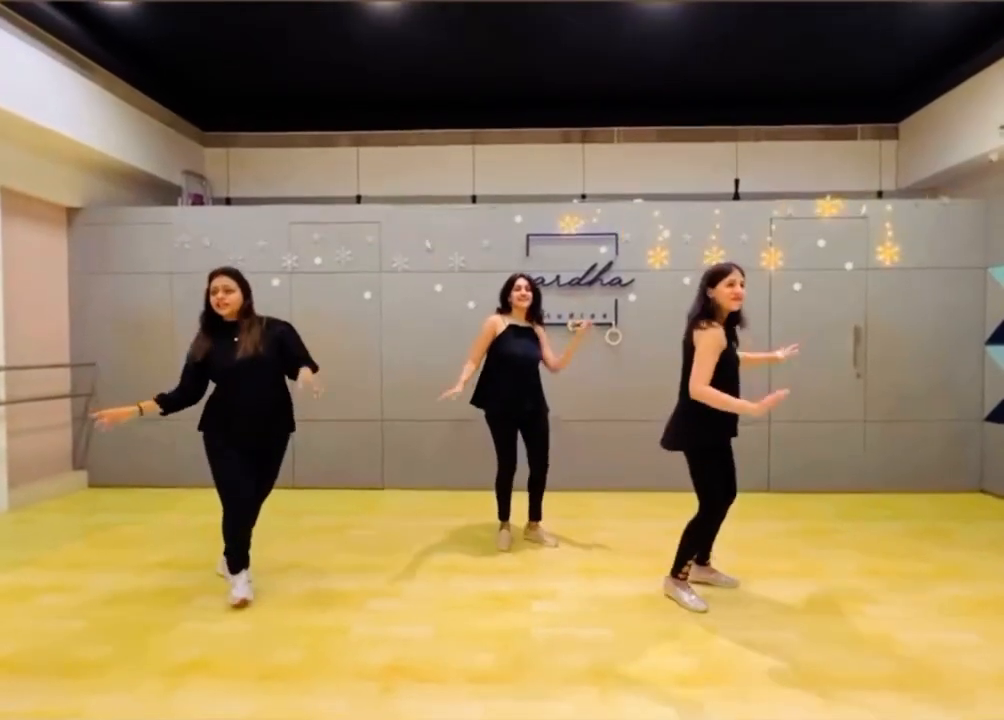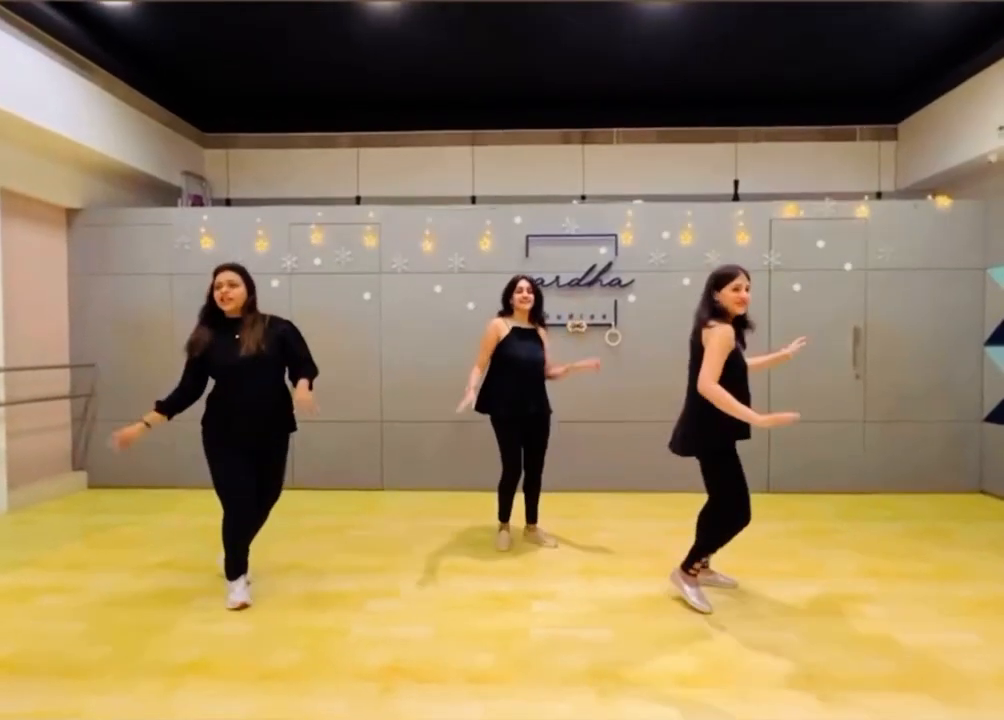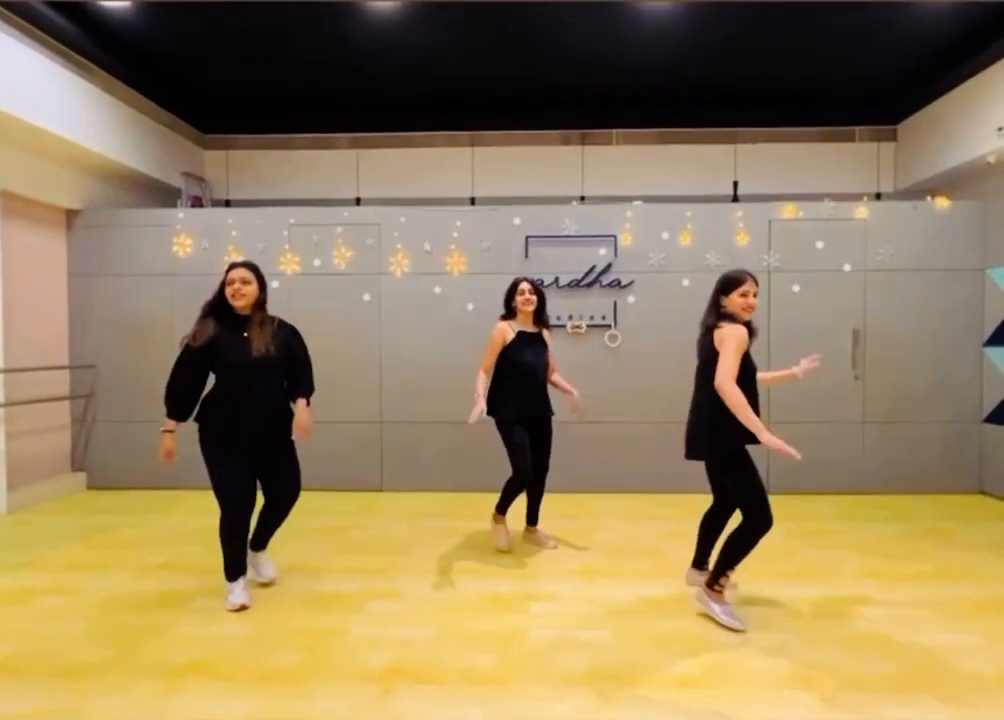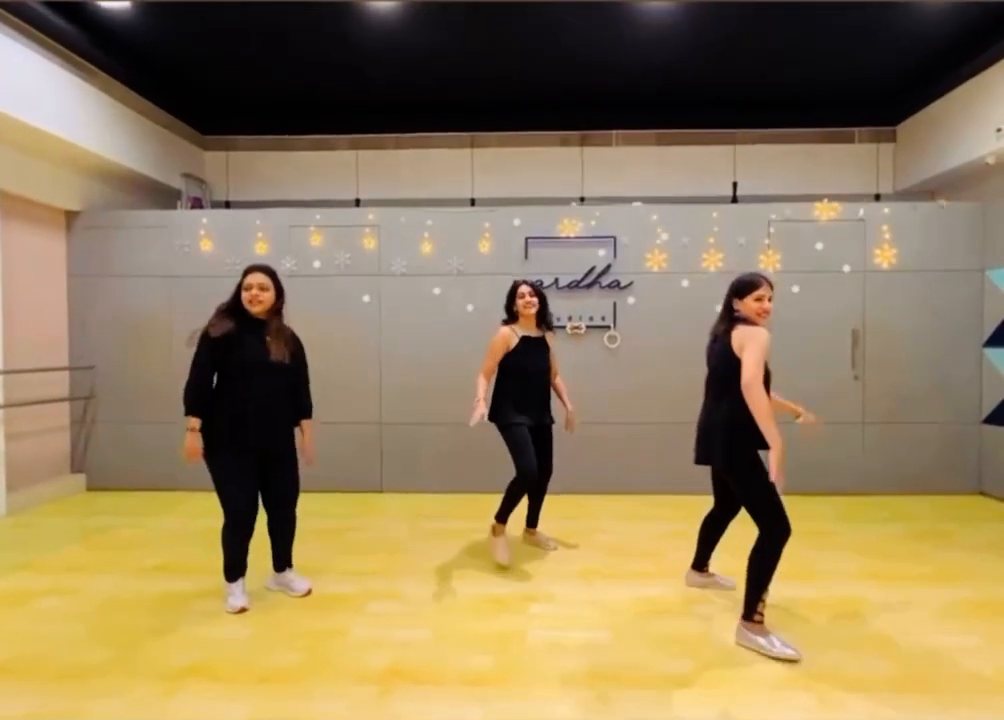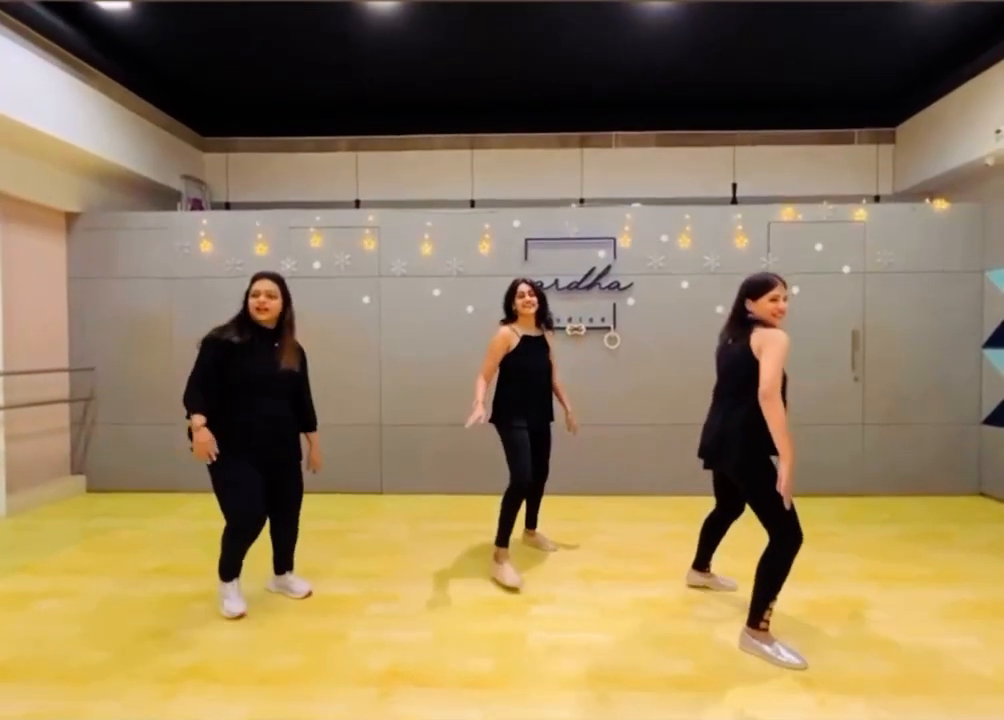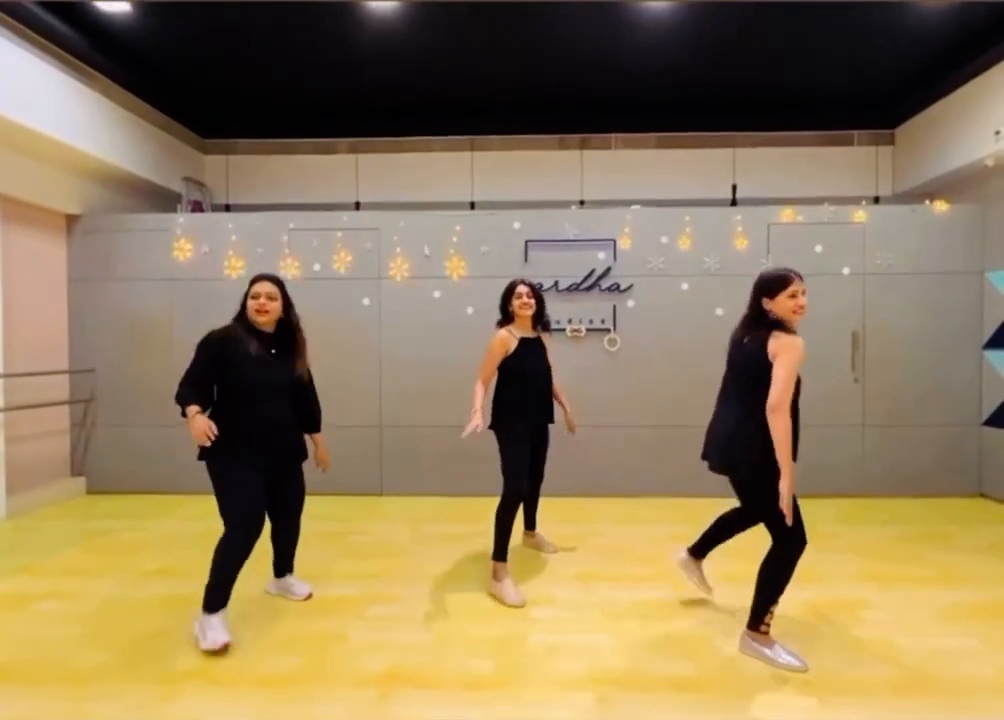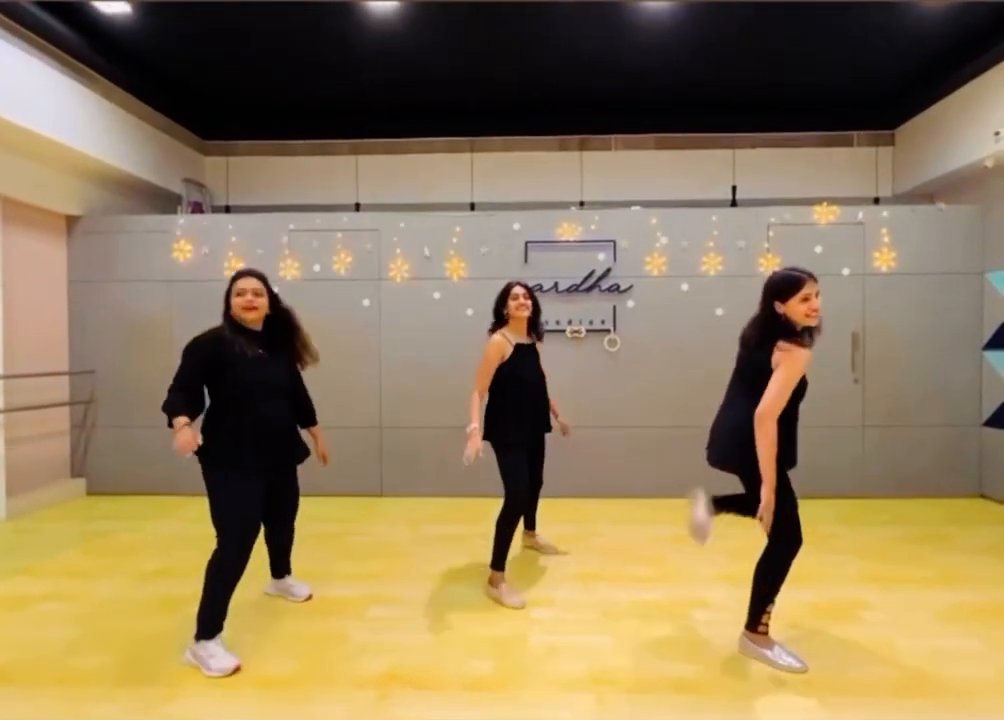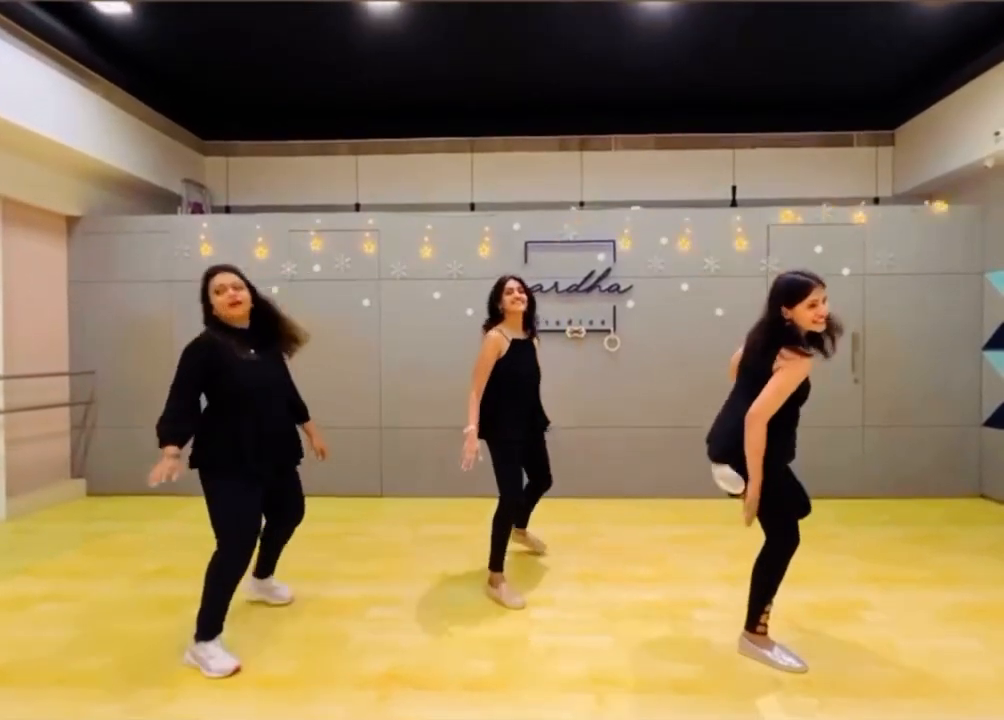
dt=0.1s
person 1, frame 1
left shoulder: (719, 328)
right shoulder: (710, 331)
right elbow: (698, 389)
left wrist: (774, 356)
right wrist: (753, 407)
left hip: (707, 428)
right hip: (699, 429)
left knee: (722, 495)
right knee: (715, 503)
left ankle: (699, 564)
right ankle: (677, 579)
person 1, frame 2
left shoulder: (725, 330)
right shoulder: (720, 330)
left elbow: (737, 366)
right elbow: (706, 385)
left wrist: (782, 355)
right wrist: (758, 418)
left hip: (715, 431)
right hip: (708, 433)
left knee: (725, 502)
right knee: (736, 512)
left ankle: (699, 567)
right ankle: (687, 573)
person 1, frame 3
left shoulder: (719, 331)
right shoulder: (734, 331)
left elbow: (745, 380)
right elbow: (724, 385)
left wrist: (793, 372)
right wrist: (762, 433)
left hip: (712, 432)
right hip: (720, 434)
left knee: (727, 501)
right knee: (759, 517)
left ankle: (699, 569)
right ankle: (712, 591)
person 1, frame 4
left shoulder: (725, 335)
right shoulder: (754, 335)
right elbow: (751, 386)
left wrist: (793, 408)
right wrist: (775, 443)
left hip: (719, 437)
right hip: (734, 439)
left knee: (726, 506)
right knee: (776, 528)
left ankle: (699, 570)
right ankle: (751, 625)
person 1, frame 5
left shoulder: (732, 338)
right shoulder: (771, 338)
right elbow: (768, 395)
right wrist: (788, 457)
left hip: (721, 440)
right hip: (742, 446)
left knee: (729, 507)
right knee: (787, 534)
left ankle: (700, 571)
right ankle: (756, 632)
person 1, frame 6
left shoulder: (746, 334)
right shoulder: (789, 342)
right elbow: (776, 406)
right wrist: (786, 472)
left hip: (726, 440)
right hip: (750, 449)
left knee: (755, 510)
right knee: (790, 539)
left ankle: (694, 557)
right ankle: (756, 634)
person 1, frame 7
left shoulder: (758, 332)
right shoulder: (794, 350)
right elbow: (765, 414)
right wrist: (769, 485)
left hip: (731, 438)
right hip: (746, 447)
left knee: (780, 511)
right knee: (786, 538)
left ankle: (710, 503)
right ankle: (755, 636)
person 1, frame 8
left shoulder: (764, 331)
right shoulder: (797, 356)
left elbow: (735, 367)
right elbow: (757, 417)
right wrist: (755, 483)
left hip: (733, 439)
right hip: (752, 447)
left knee: (797, 505)
right knee: (784, 537)
left ankle: (728, 470)
right ankle: (755, 635)
person 2, frame 1
left shoulder: (276, 331)
right shoulder: (206, 343)
left elbow: (300, 364)
right elbow: (187, 393)
left wrist: (306, 373)
right wrist: (135, 410)
left hip: (272, 431)
right hip: (225, 434)
left knee: (254, 497)
right knee: (237, 501)
left ankle: (233, 557)
right ankle: (237, 572)
person 2, frame 2
left shoulder: (278, 329)
right shoulder: (206, 339)
left elbow: (302, 367)
right elbow: (187, 390)
left wrist: (302, 385)
right wrist: (145, 423)
left hip: (272, 431)
right hip: (225, 435)
left knee: (265, 498)
right knee: (237, 504)
left ankle: (237, 556)
right ankle: (236, 577)
person 2, frame 3
left shoulder: (281, 332)
right shoulder: (208, 333)
left elbow: (301, 375)
right elbow: (183, 385)
left wrist: (302, 406)
right wrist: (169, 429)
left hip: (273, 432)
right hip: (224, 435)
left knee: (285, 493)
right knee: (237, 506)
left ankle: (257, 550)
right ankle: (235, 579)
person 2, frame 4
left shoulder: (289, 340)
right shoulder: (222, 332)
left elbow: (299, 389)
right elbow: (199, 383)
left wrist: (305, 429)
right wrist: (193, 429)
left hip: (277, 439)
right hip: (228, 439)
left knee: (284, 506)
right knee: (240, 511)
left ankle: (282, 572)
right ankle: (234, 581)
person 2, frame 5
left shoulder: (292, 349)
right shoulder: (225, 339)
left elbow: (301, 398)
right elbow: (200, 385)
left wrist: (311, 441)
right wrist: (199, 427)
left hip: (282, 446)
right hip: (233, 445)
left knee: (286, 512)
right knee: (245, 518)
left ankle: (282, 575)
right ankle: (228, 580)
person 2, frame 6
left shoulder: (293, 352)
right shoulder: (222, 343)
left elbow: (306, 399)
right elbow: (191, 386)
left wrist: (318, 441)
right wrist: (195, 414)
left hip: (283, 451)
right hip: (234, 452)
left knee: (288, 515)
right knee: (243, 527)
left ankle: (282, 577)
right ankle: (211, 614)
person 2, frame 7
left shoulder: (282, 346)
right shoulder: (211, 344)
left elbow: (297, 395)
right elbow: (183, 392)
left wrist: (316, 435)
right wrist: (182, 425)
left hip: (277, 452)
right hip: (230, 458)
left knee: (282, 518)
right knee: (237, 539)
left ankle: (281, 578)
right ankle: (204, 641)
person 2, frame 8
left shoulder: (269, 341)
right shoulder: (205, 349)
left elbow: (287, 392)
right elbow: (181, 404)
left wrist: (311, 431)
right wrist: (171, 452)
left hip: (276, 454)
right hip: (228, 461)
left knee: (289, 515)
right knee: (237, 543)
left ankle: (262, 580)
right ankle: (204, 642)
person 3, frame 1
left shoulder: (536, 330)
right shoulder: (495, 322)
left elbow: (555, 365)
right elbow: (473, 361)
left wrist: (577, 338)
right wrist: (460, 384)
left hip: (532, 405)
right hip: (499, 405)
left knee: (540, 464)
right knee: (507, 465)
left ankle: (534, 524)
right ankle: (503, 525)
person 3, frame 2
left shoulder: (539, 332)
right shoulder: (498, 325)
left elbow: (548, 371)
right elbow: (480, 366)
left wrist: (578, 366)
right wrist: (471, 390)
left hip: (536, 408)
right hip: (504, 409)
left knee: (535, 468)
right knee: (513, 469)
left ankle: (531, 527)
right ankle: (503, 526)
person 3, frame 3
left shoulder: (542, 333)
right shoulder: (504, 329)
right elbow: (485, 370)
left wrist: (570, 390)
right wrist: (480, 398)
left hip: (539, 410)
right hip: (509, 409)
left knee: (540, 470)
right knee: (523, 471)
left ankle: (532, 528)
right ankle: (499, 516)
person 3, frame 4
left shoulder: (545, 335)
right shoulder: (506, 334)
left elbow: (554, 375)
right elbow: (485, 374)
left wrist: (567, 405)
right wrist: (480, 402)
left hip: (540, 415)
right hip: (512, 414)
left knee: (544, 473)
right knee: (528, 472)
left ankle: (531, 530)
right ankle: (498, 526)
person 3, frame 5
left shoulder: (545, 334)
right shoulder: (506, 334)
right elbow: (485, 375)
left wrist: (567, 406)
right wrist: (479, 404)
left hip: (540, 415)
right hip: (512, 417)
left knee: (539, 475)
right knee: (521, 478)
left ankle: (531, 532)
right ankle: (500, 555)
person 3, frame 6
left shoulder: (541, 335)
right shoulder: (504, 337)
right elbow: (483, 380)
left wrist: (566, 408)
right wrist: (477, 412)
left hip: (538, 419)
right hip: (511, 422)
left knee: (534, 480)
right knee: (515, 489)
left ankle: (530, 533)
right ankle: (499, 572)
person 3, frame 7
left shoulder: (534, 340)
right shoulder: (498, 342)
right elbow: (479, 390)
left wrist: (557, 415)
right wrist: (474, 428)
left hip: (533, 426)
right hip: (506, 430)
left knee: (531, 485)
right knee: (516, 496)
left ankle: (531, 534)
right ankle: (496, 579)
person 3, frame 8
left shoulder: (530, 336)
right shoulder: (495, 337)
right elbow: (476, 388)
left wrist: (541, 416)
right wrist: (471, 430)
left hip: (530, 424)
right hip: (502, 428)
left knee: (542, 480)
right knee: (511, 497)
left ankle: (520, 530)
right ankle: (495, 578)
